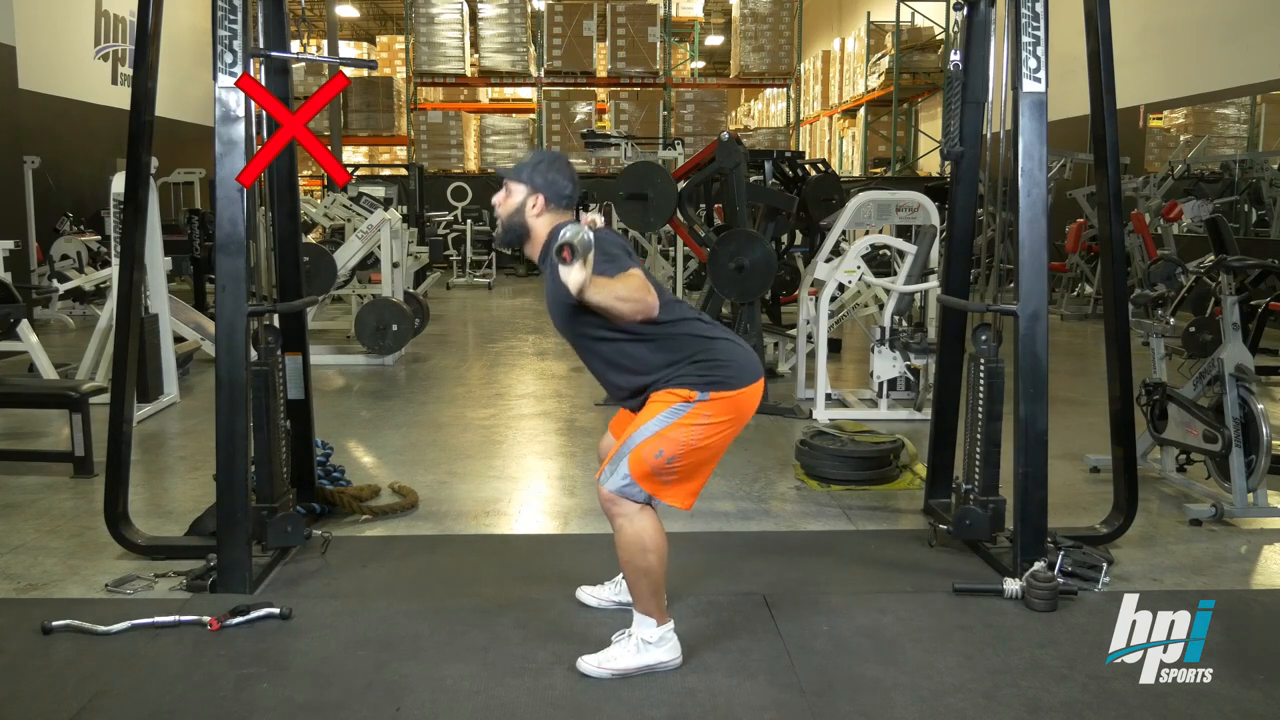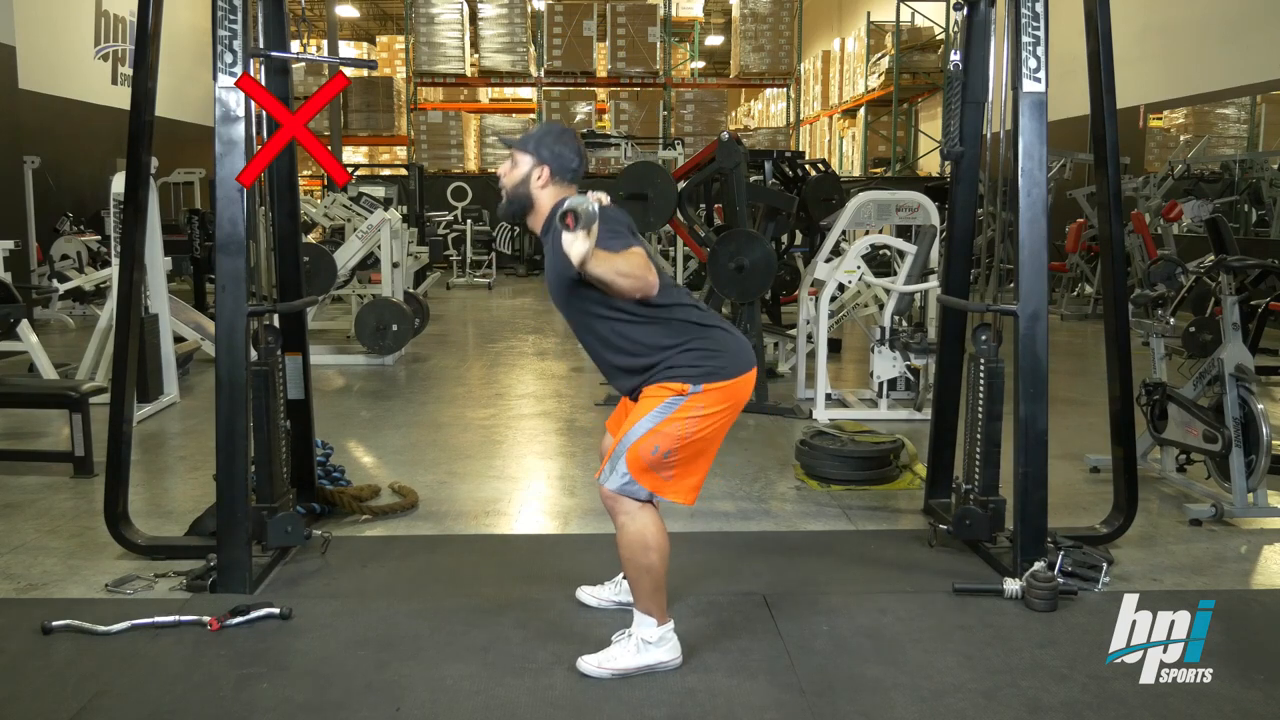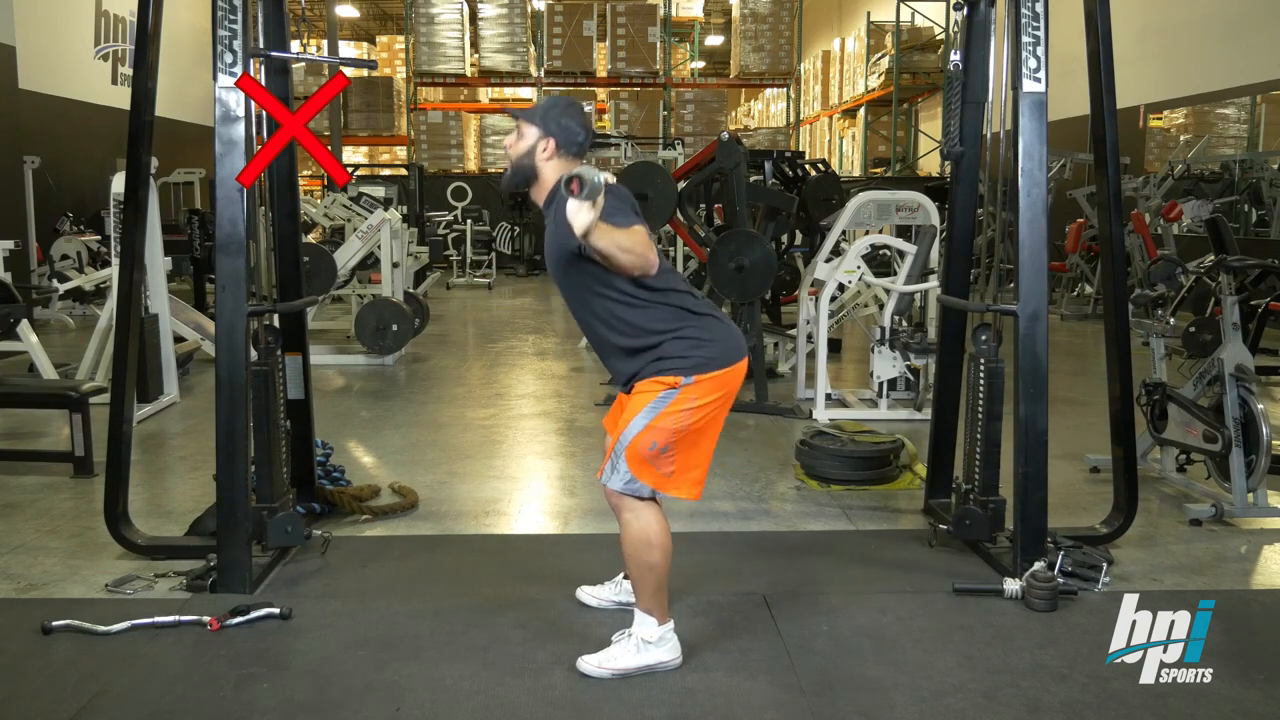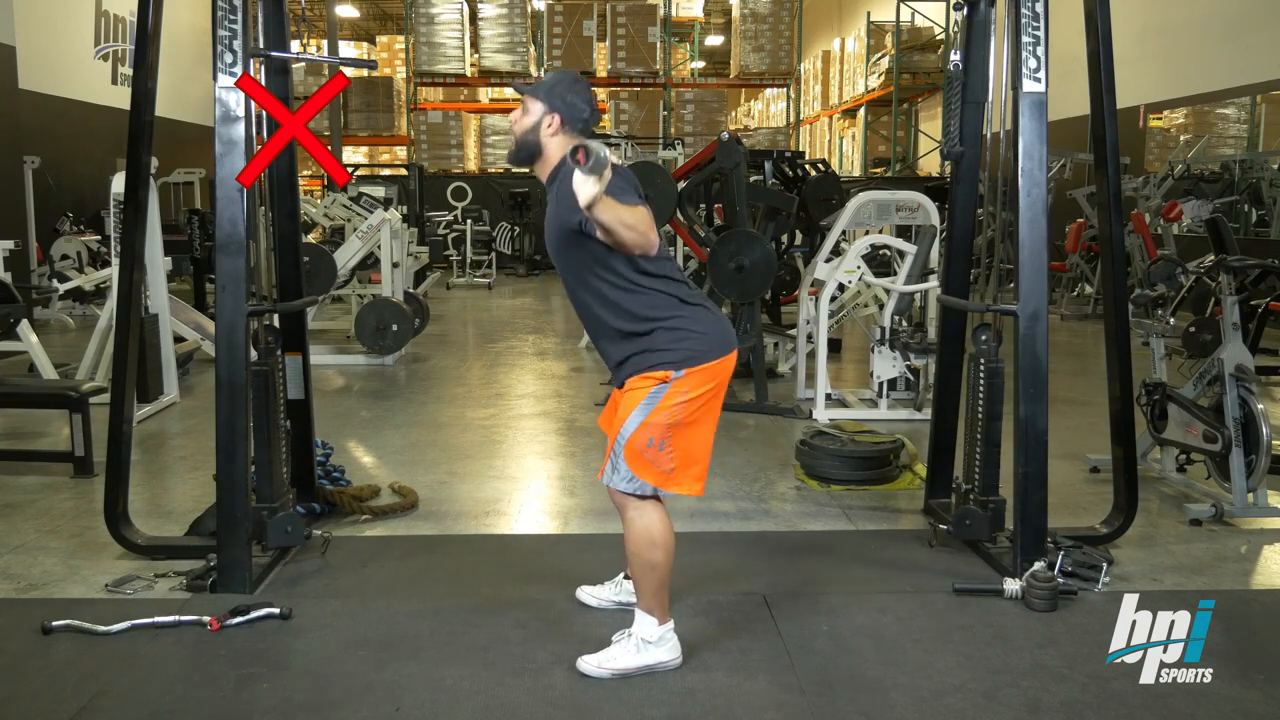
dt=0.1s
person 1, frame 1
right shoulder: (562, 251)
left elbow: (643, 300)
left wrist: (583, 286)
left hip: (712, 382)
right hip: (693, 374)
left knee: (620, 490)
right knee: (614, 454)
left ankle: (655, 638)
right ankle: (637, 583)
person 1, frame 2
left shoulder: (572, 220)
right shoulder: (562, 227)
left elbow: (643, 280)
left wrist: (586, 259)
left hip: (706, 371)
right hip: (685, 365)
left knee: (622, 487)
right knee: (616, 455)
left ankle: (654, 637)
right ankle: (636, 581)
person 1, frame 3
left shoulder: (585, 195)
right shoulder: (567, 201)
left elbow: (643, 257)
left wrist: (589, 229)
left hip: (691, 361)
right hip: (667, 356)
left knee: (627, 484)
right knee: (622, 462)
left ankle: (655, 638)
right ankle: (637, 582)
person 1, frame 4
left shoulder: (585, 171)
right shoulder: (567, 182)
left elbow: (644, 238)
left wrist: (594, 202)
left hip: (683, 352)
right hip: (661, 348)
left knee: (630, 483)
right knee: (626, 469)
left ankle: (654, 637)
right ankle: (637, 580)
